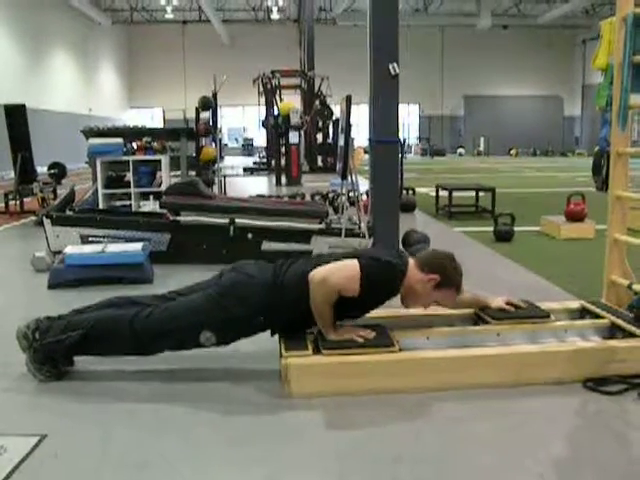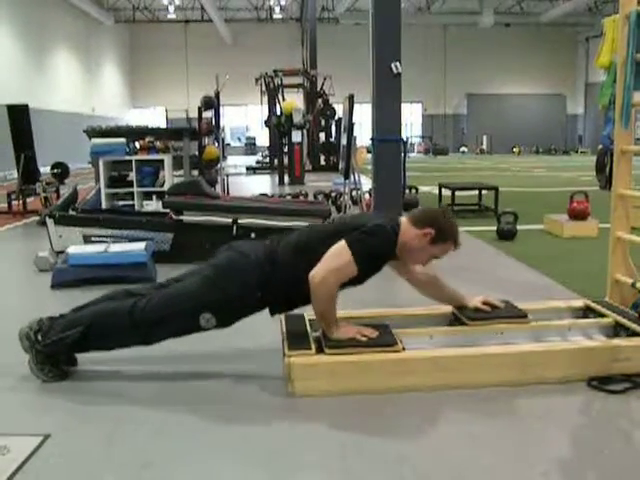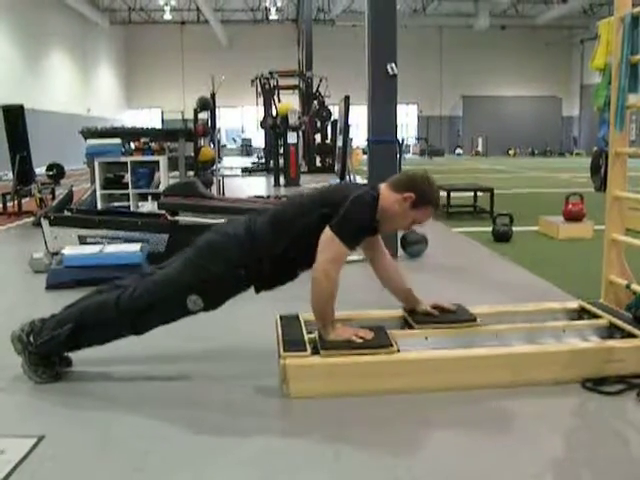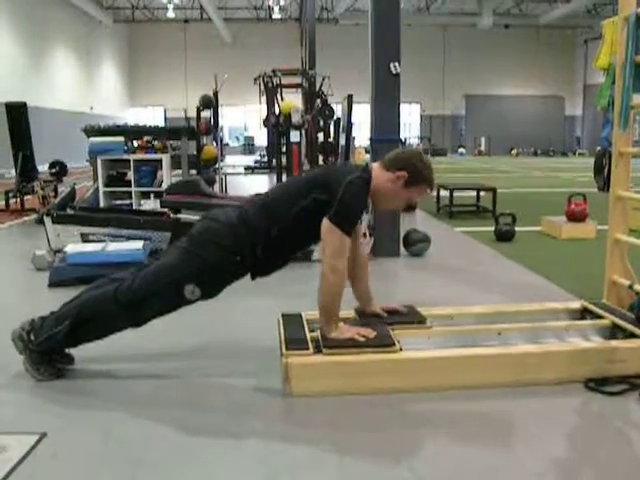
dt=0.5s
person 1, frame 1
left shoulder: (397, 264)
right shoulder: (388, 273)
left elbow: (442, 294)
right elbow: (321, 278)
left wrist: (487, 301)
right wrist: (329, 330)
left hip: (253, 280)
right hip: (251, 302)
left knee: (153, 311)
right knee: (147, 329)
left ankle: (53, 329)
right ankle: (48, 340)
person 1, frame 2
left shoulder: (389, 233)
right shoulder: (380, 235)
left elbow: (420, 277)
right elbow: (321, 279)
left wrist: (463, 301)
right wrist: (332, 328)
left hip: (249, 262)
right hip: (247, 280)
left knee: (152, 302)
right knee: (148, 319)
left ankle: (54, 330)
right ankle: (48, 340)
person 1, frame 3
left shoulder: (366, 205)
right shoulder: (361, 205)
left elbow: (384, 264)
right elbow: (324, 270)
left wrist: (416, 305)
right wrist: (329, 328)
left hip: (232, 247)
right hip: (231, 261)
left knee: (139, 295)
right knee: (137, 307)
left ankle: (45, 333)
right ankle: (39, 341)
person 1, frame 4
left shoulder: (353, 184)
right shoulder: (353, 188)
left elbow: (355, 251)
right elbow: (333, 262)
left wrist: (367, 304)
right wrist: (331, 327)
left hip: (227, 235)
right hip: (226, 246)
left knee: (139, 287)
right knee: (136, 298)
left ankle: (45, 332)
right ankle: (38, 339)
